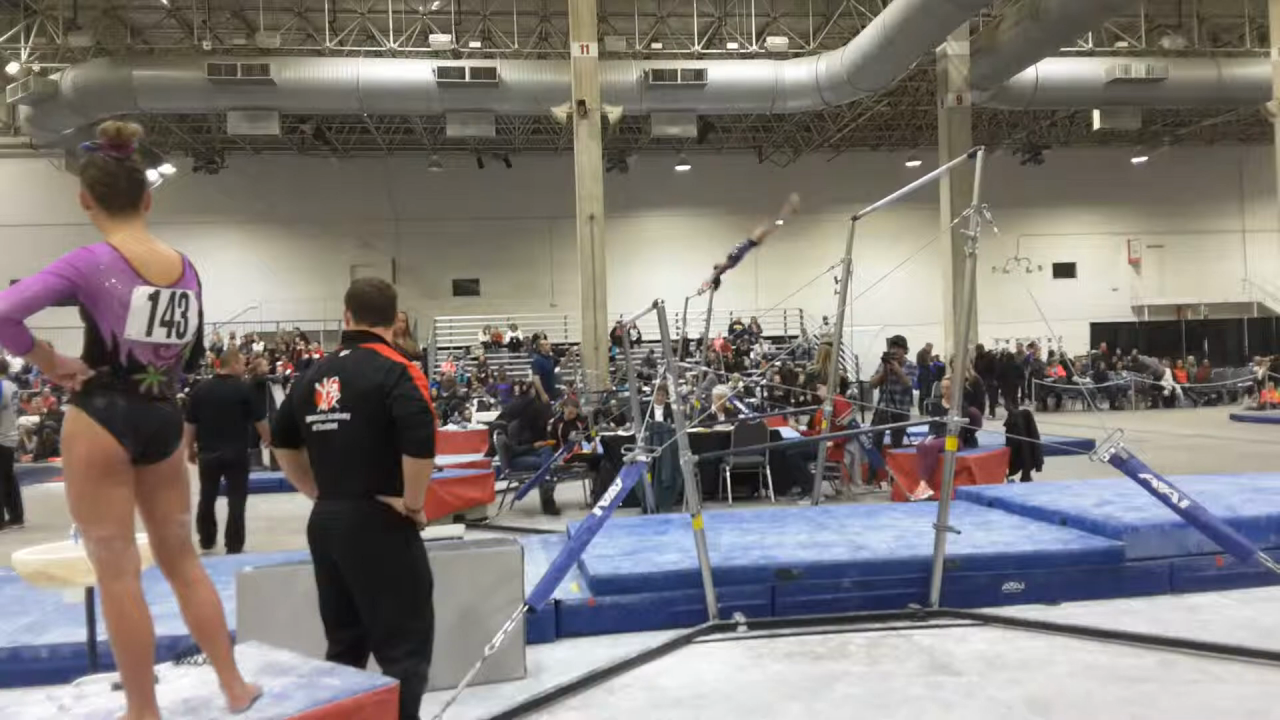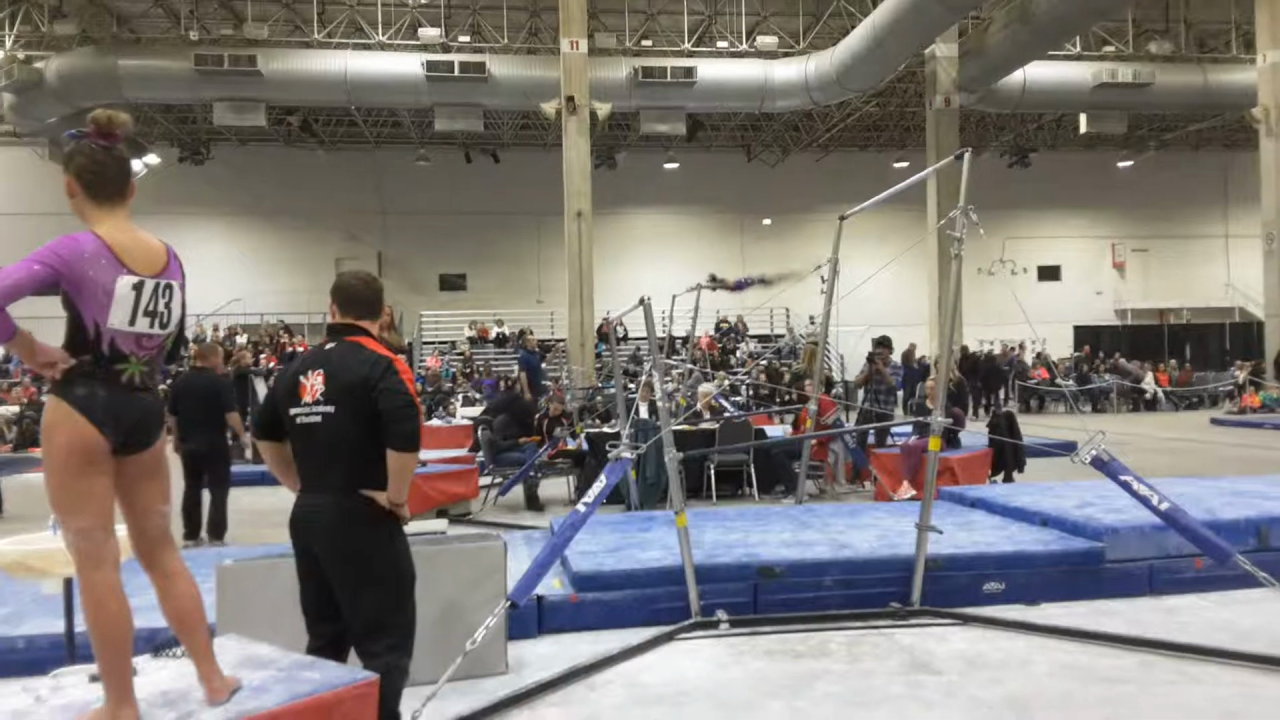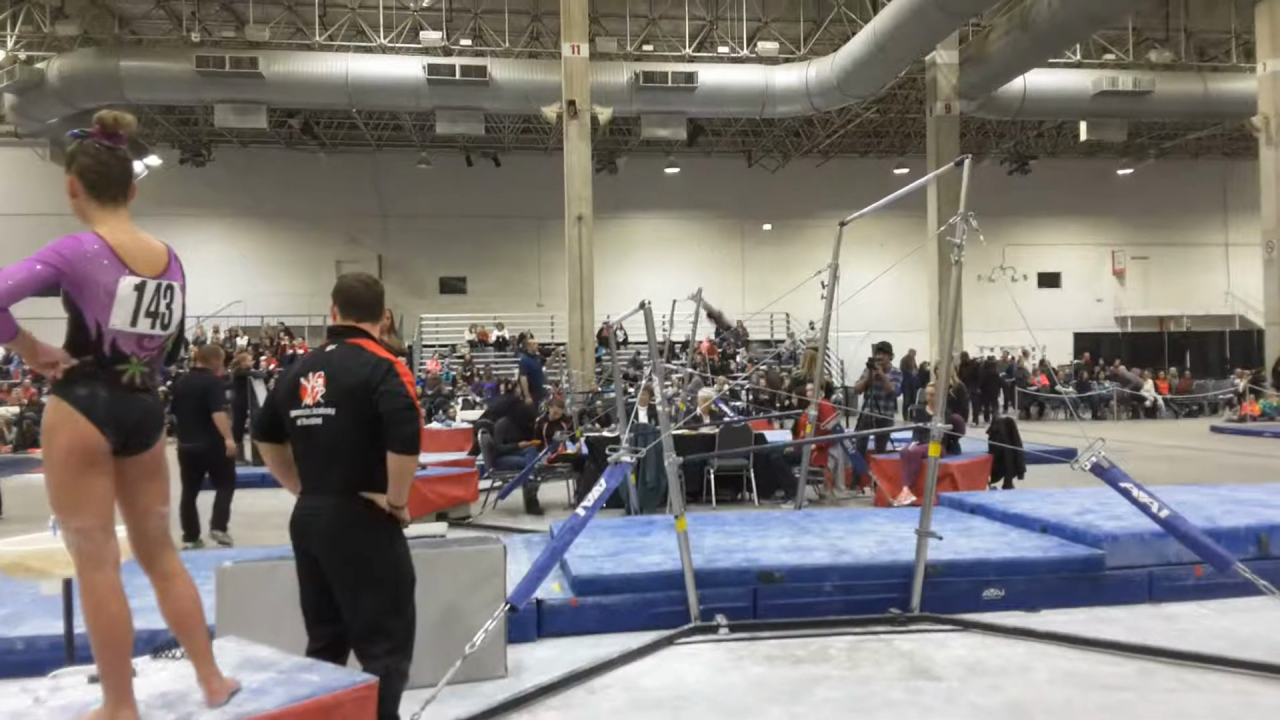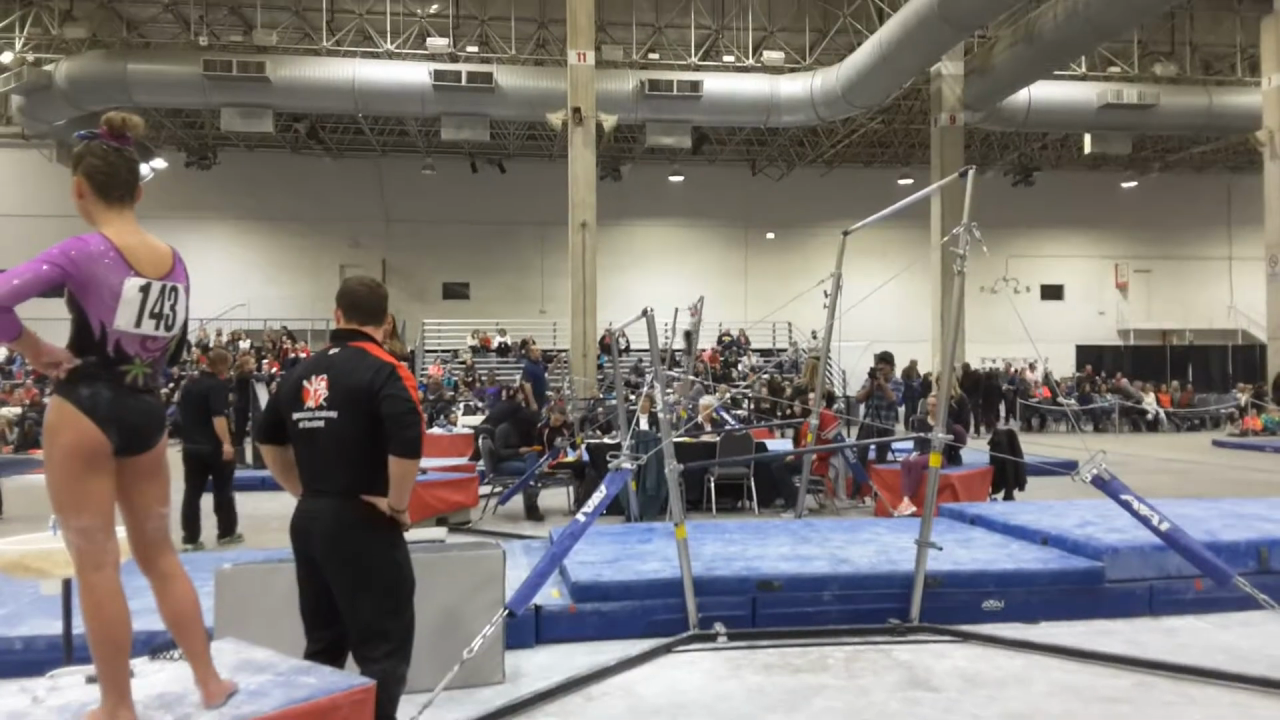
dt=0.2s
person 1, frame 1
left shoulder: (90, 263)
right shoulder: (185, 267)
right elbow: (192, 353)
left wrist: (49, 362)
left hip: (103, 420)
right hip: (163, 419)
left knee: (118, 574)
right knee: (182, 560)
person 1, frame 2
left shoulder: (73, 251)
right shoulder: (169, 256)
right elbow: (172, 346)
left hip: (82, 410)
right hip: (145, 410)
left knee: (96, 565)
right knee: (162, 551)
person 1, frame 3
left shoulder: (76, 251)
right shoulder: (169, 258)
right elbow: (171, 346)
left hip: (83, 410)
right hip: (145, 411)
left knee: (95, 565)
right knee: (160, 552)
person 1, frame 4
left shoulder: (81, 252)
right shoulder: (175, 260)
right elbow: (172, 348)
right wrist: (137, 377)
left hip: (86, 411)
right hip: (146, 412)
left knee: (96, 565)
right knee: (159, 553)
person 2, frame 1
left shoulder: (314, 375)
right shoulder: (395, 370)
left elbow: (282, 441)
right elbow: (420, 443)
right wrist: (412, 504)
left hip: (326, 522)
right hip: (378, 523)
left knee: (344, 644)
right knee: (404, 648)
person 2, frame 2
left shoulder: (298, 367)
right shoulder: (380, 364)
left elbow: (265, 434)
right elbow: (405, 437)
right wrist: (396, 498)
left hip: (308, 515)
right hip: (361, 518)
left knee: (325, 638)
right knee: (385, 643)
person 2, frame 3
left shoulder: (300, 369)
right shoulder: (382, 367)
left elbow: (266, 435)
right elbow: (406, 440)
right wrist: (396, 501)
left hip: (308, 517)
right hip: (362, 520)
left knee: (325, 640)
right knee: (384, 645)
person 2, frame 4
left shoulder: (302, 372)
right shoulder: (384, 370)
left elbow: (268, 438)
right elbow: (407, 443)
right wrist: (396, 504)
left hip: (309, 520)
right hip: (362, 523)
left knee: (323, 643)
right knee: (383, 648)
person 3, frame 1
left shoulder: (200, 389)
right shoulder: (243, 388)
left elbow: (190, 423)
right elbow: (259, 419)
left wrist: (190, 449)
right wrist: (267, 438)
left hip: (207, 453)
right hip: (235, 452)
left knee: (207, 498)
right knee: (236, 501)
left ankle: (206, 542)
right ankle: (234, 548)
person 3, frame 2
left shoulder: (180, 382)
right shoulder: (219, 380)
left elbow: (172, 415)
right elbow: (230, 412)
left wrist: (176, 439)
right wrist: (242, 434)
left hip: (188, 444)
right hip: (214, 443)
left knee: (191, 490)
right knee: (218, 491)
left ankle: (191, 536)
right ankle: (215, 537)
person 3, frame 3
left shoulder: (180, 383)
right shoulder: (214, 381)
left elbow: (175, 414)
right elbow: (218, 413)
right wrist: (229, 438)
left hip: (186, 444)
right hip: (212, 443)
left knee: (189, 491)
right knee: (226, 484)
left ankle: (190, 537)
right ankle: (219, 528)
person 3, frame 4
left shoulder: (190, 384)
right shoulder: (218, 385)
right elbow: (218, 417)
right wrist: (226, 443)
left hip: (191, 445)
right hip: (214, 446)
left knee: (192, 492)
right knee: (222, 491)
left ankle: (190, 539)
right ankle: (226, 533)
